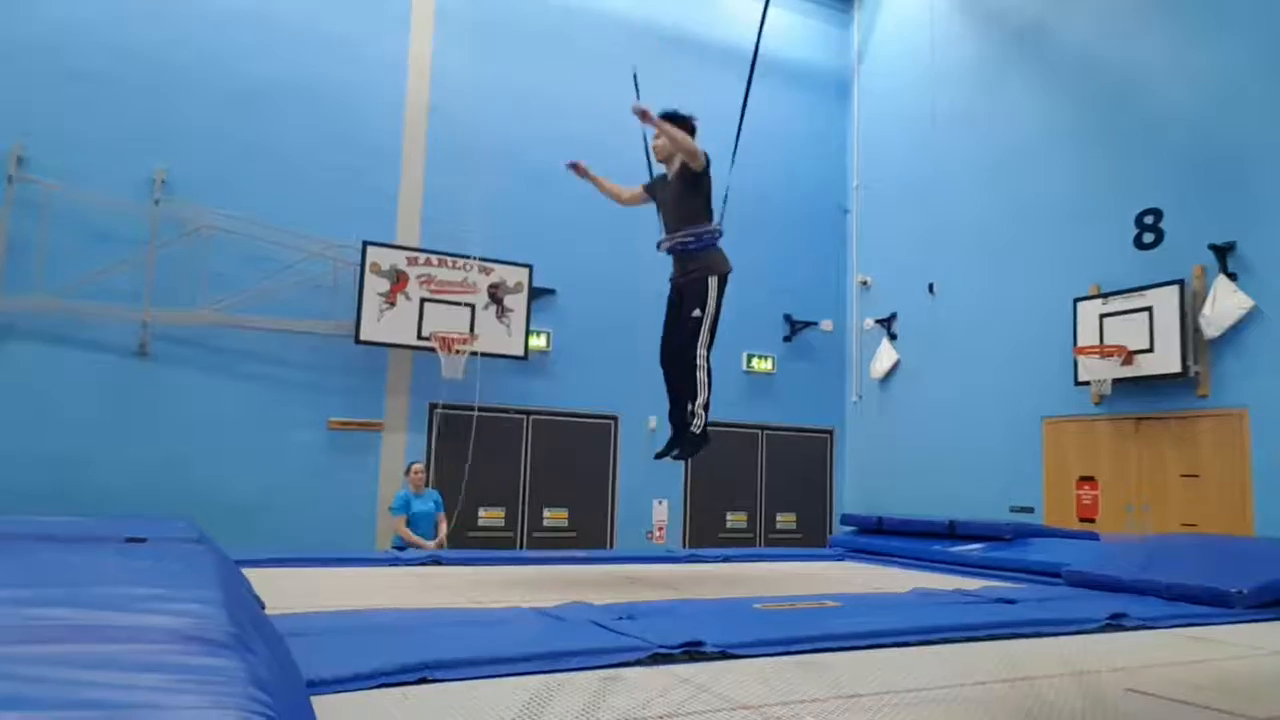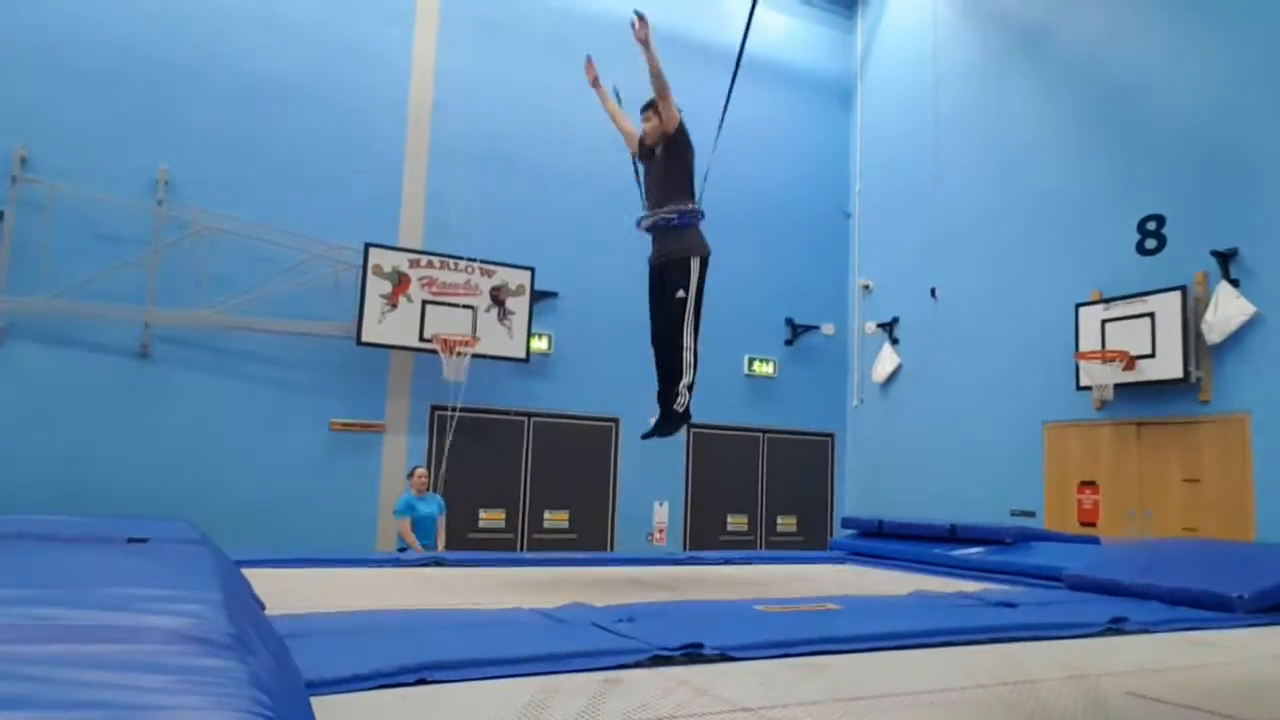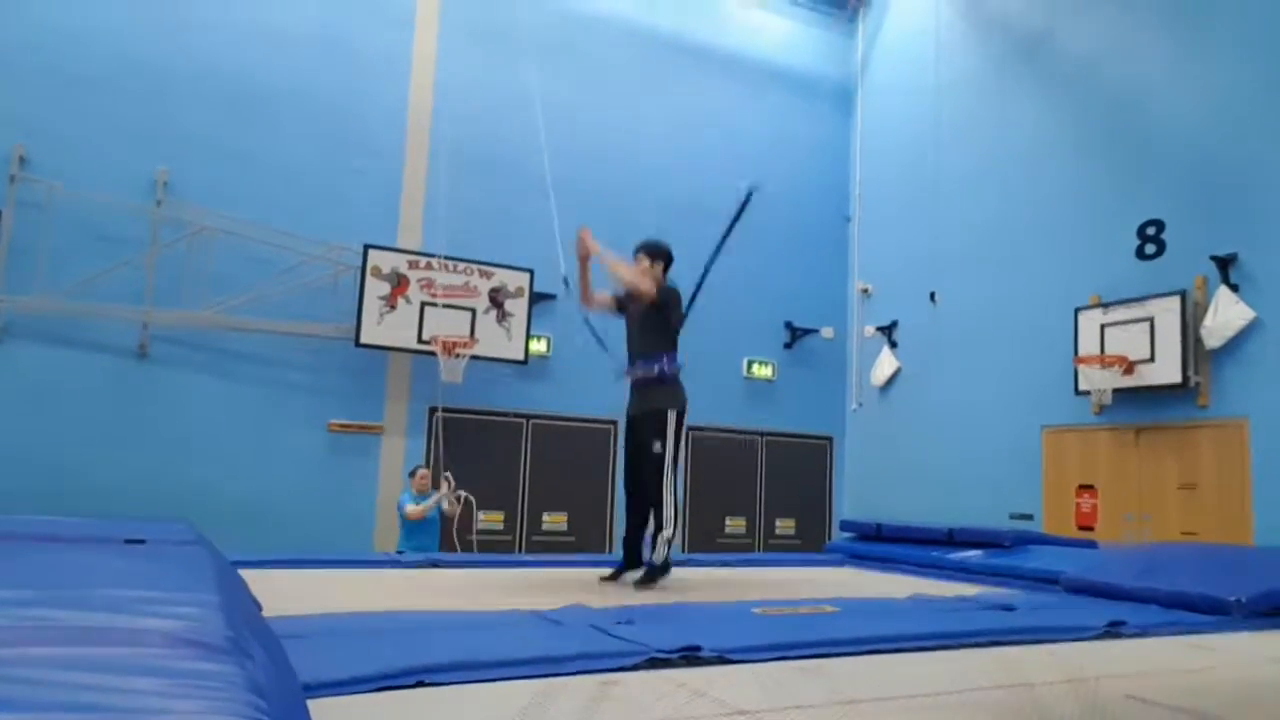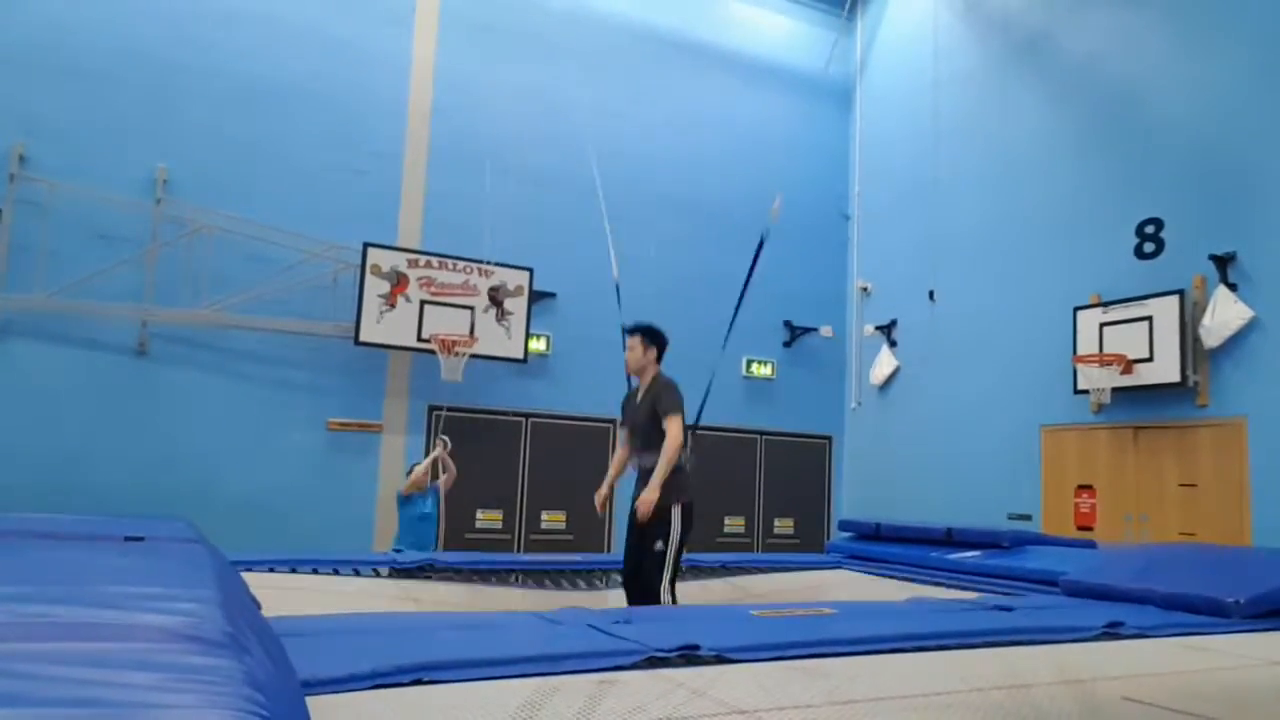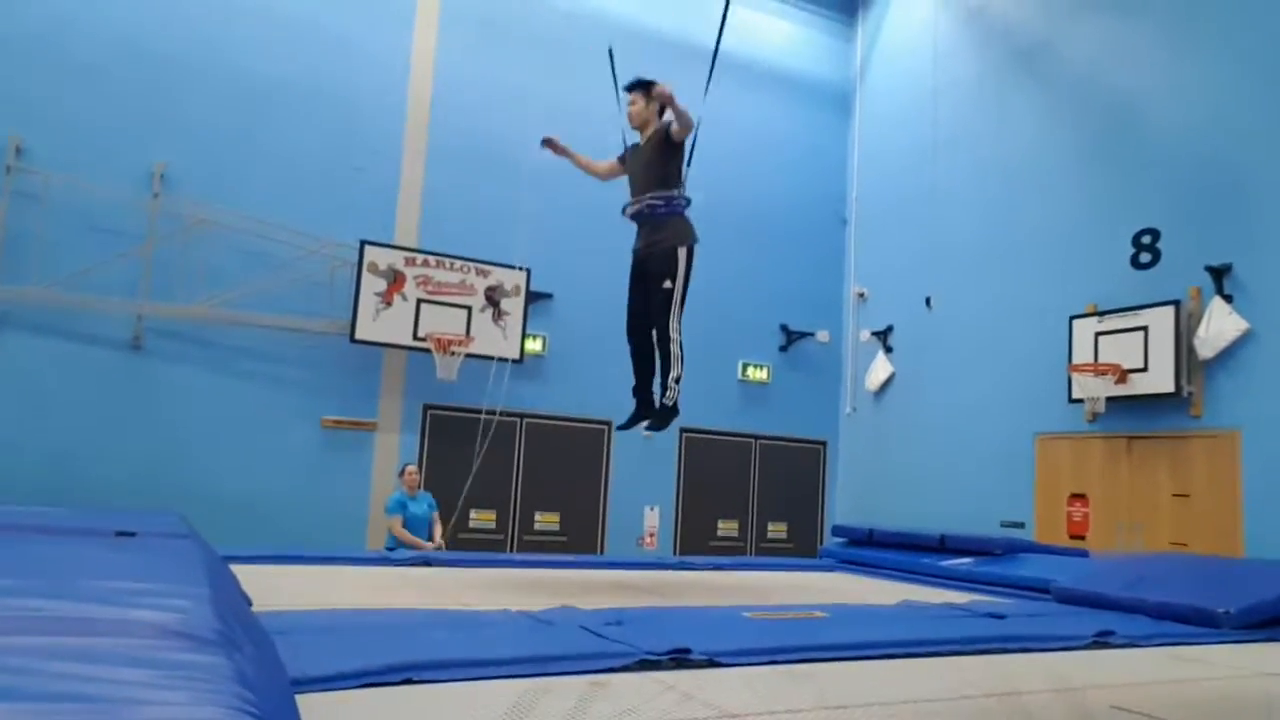
dt=1s
person 1, frame 1
left shoulder: (694, 165)
right shoulder: (661, 182)
left elbow: (691, 149)
right elbow: (626, 197)
left wrist: (653, 120)
right wrist: (591, 177)
left hip: (706, 271)
right hip: (682, 274)
left knee: (694, 354)
right knee: (670, 357)
left ankle: (696, 430)
right ankle: (680, 432)
person 1, frame 2
left shoulder: (678, 146)
right shoulder: (649, 155)
left elbow: (662, 93)
right elbow: (620, 121)
left wrist: (645, 46)
right wrist: (597, 86)
left hip: (687, 251)
right hip: (660, 254)
left knee: (683, 331)
right knee: (661, 336)
left ankle: (681, 404)
right ankle: (667, 408)
person 1, frame 3
left shoulder: (667, 296)
right shoulder: (633, 304)
left elbow: (637, 284)
right elbow: (590, 301)
left wrist: (602, 254)
right wrist: (585, 266)
left hip: (664, 403)
right hip: (639, 403)
left knee: (659, 486)
right knee: (634, 487)
left ankle: (660, 559)
right ankle: (631, 557)
person 1, frame 4
left shoulder: (665, 394)
right shoulder: (631, 400)
left elbow: (674, 439)
right elbow: (624, 447)
left wrist: (654, 487)
right wrist: (605, 487)
left hip: (670, 494)
right hip: (646, 485)
left knee: (659, 580)
right knee: (632, 575)
person 1, frame 5
left shoulder: (668, 134)
right shoulder: (635, 151)
left elbow: (687, 125)
right elbow: (604, 171)
left wrist: (671, 102)
right wrist: (565, 152)
left hip: (672, 241)
right hip: (645, 243)
left knee: (666, 327)
right knee: (637, 329)
left ankle: (668, 404)
right ankle: (644, 405)
